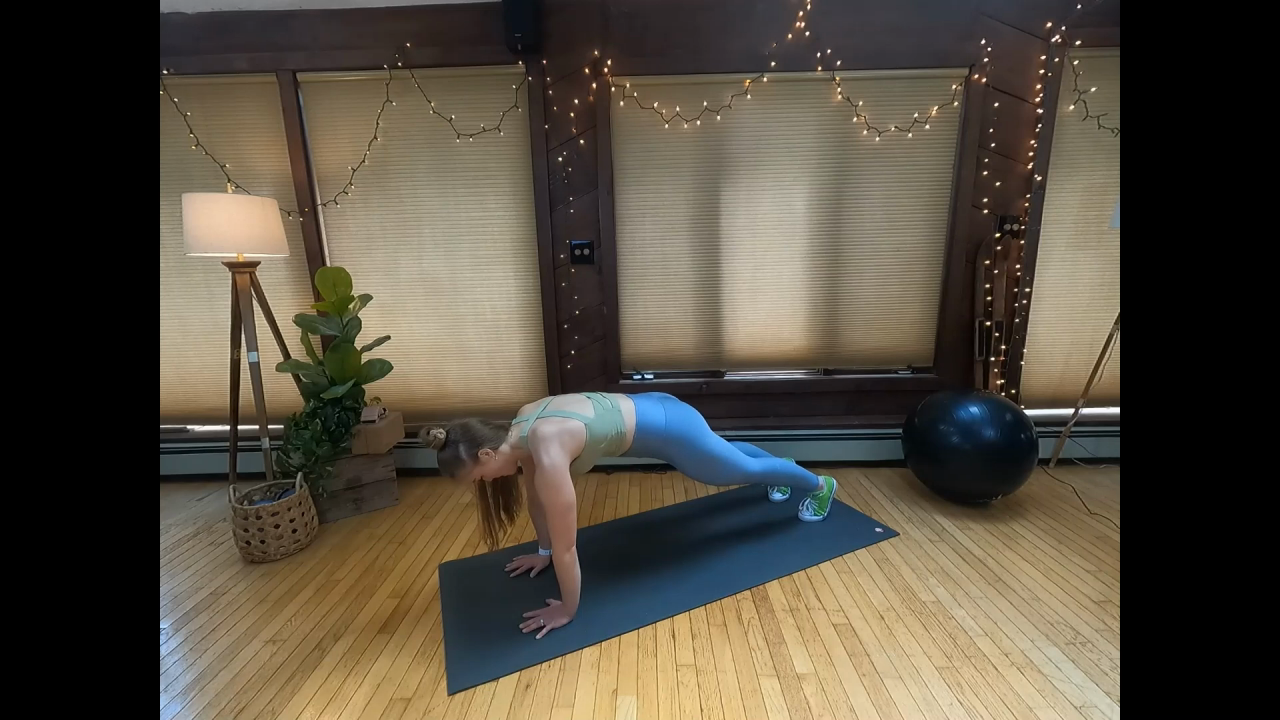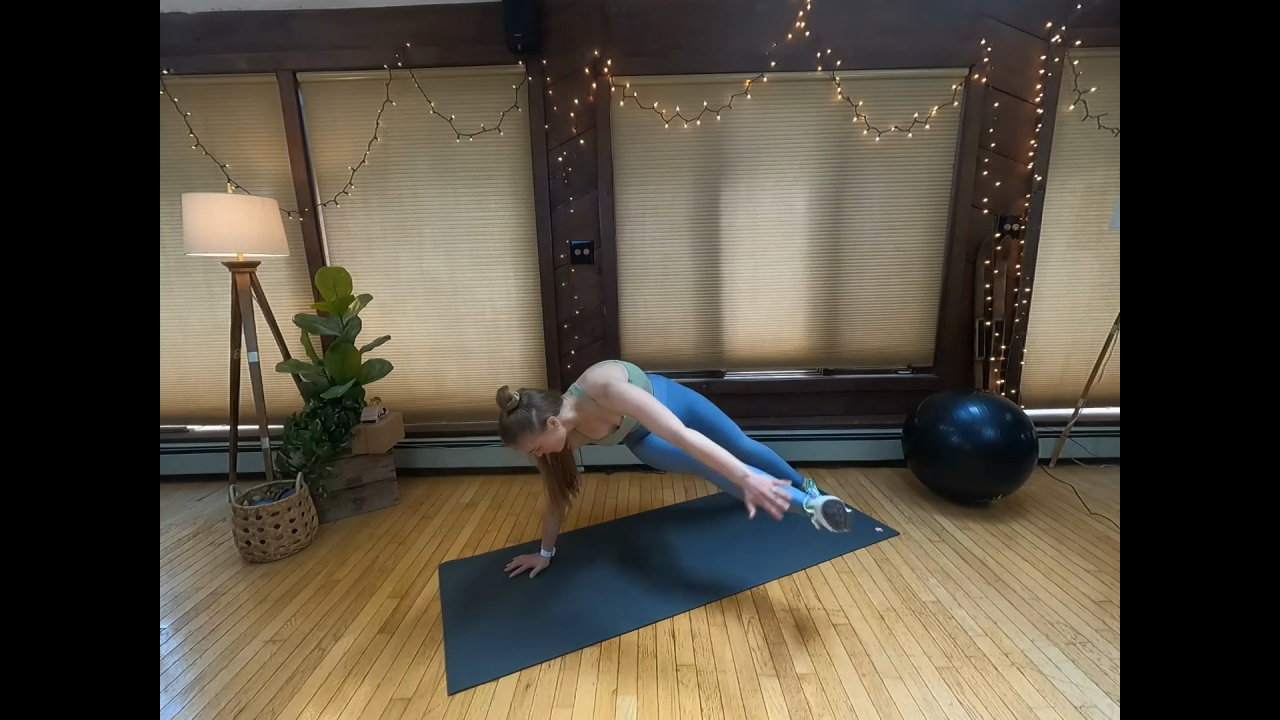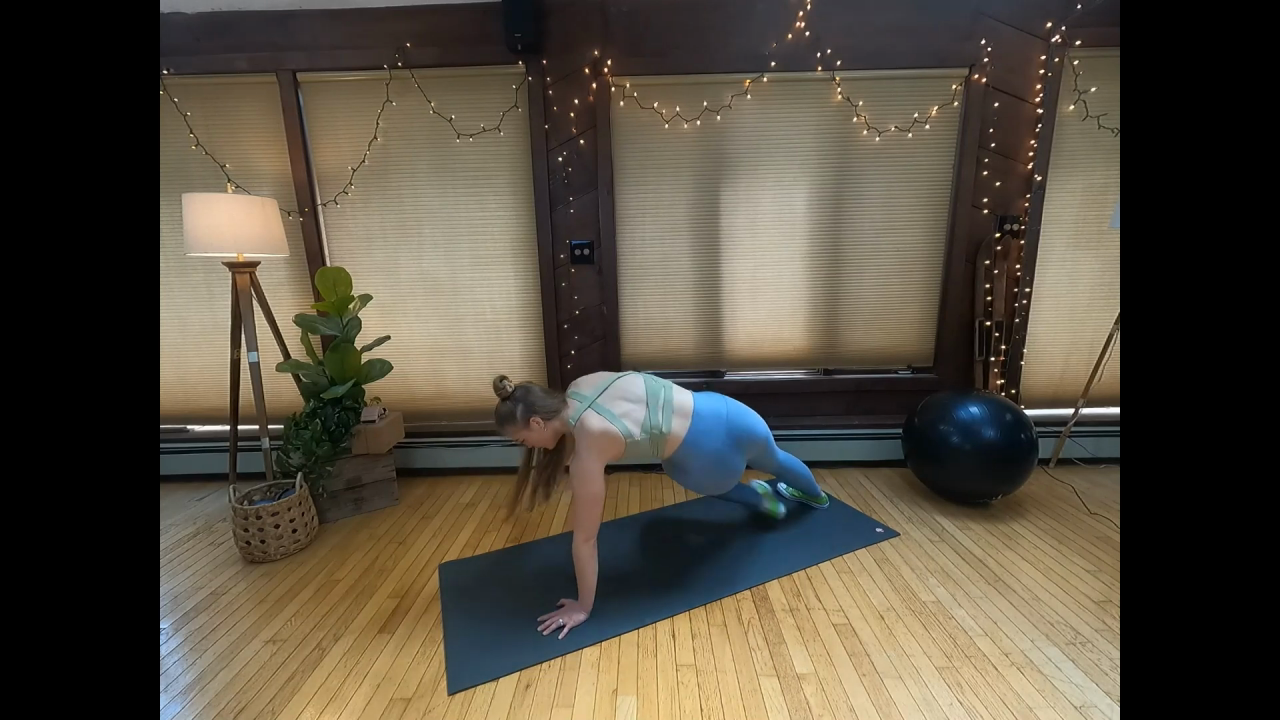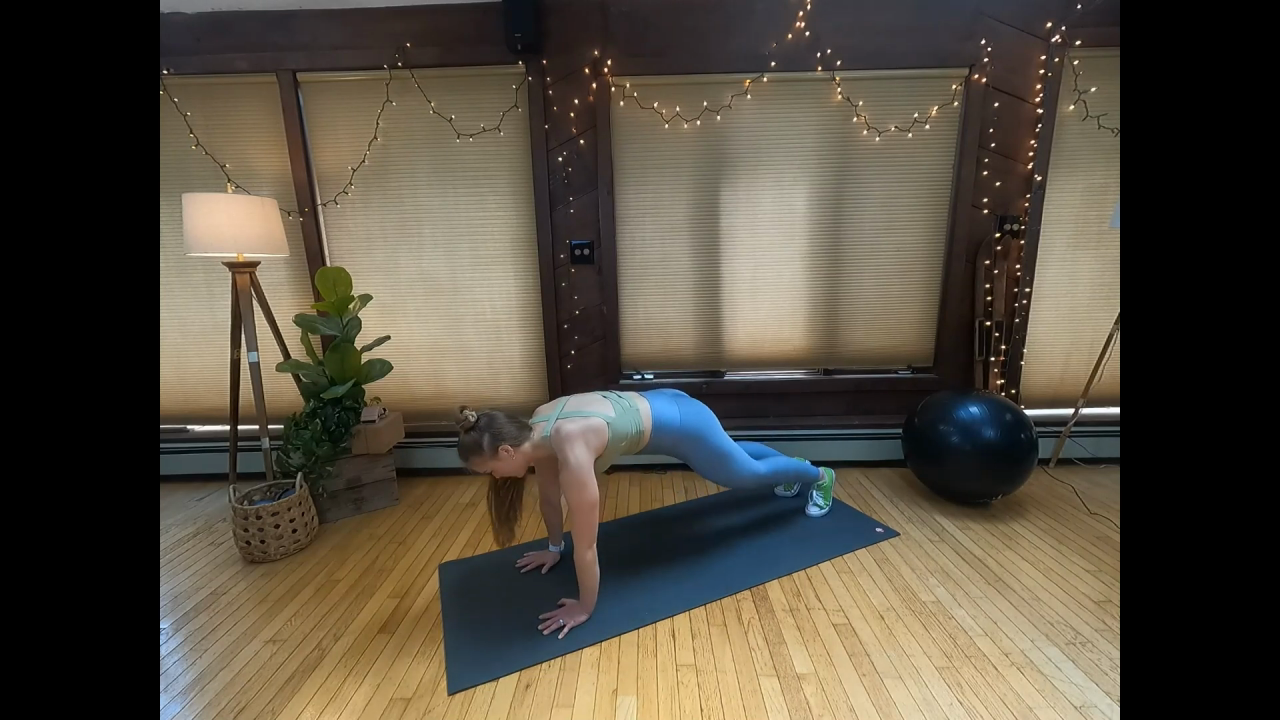
dt=1s
person 1, frame 1
left shoulder: (547, 454)
right shoulder: (520, 428)
left elbow: (567, 546)
right elbow: (536, 496)
left wrist: (568, 610)
right wrist: (542, 551)
left hip: (665, 428)
right hip: (647, 411)
left knee: (743, 470)
right knee: (722, 453)
left ankle: (820, 486)
right ankle: (776, 476)
person 1, frame 2
left shoulder: (604, 387)
right shoulder: (563, 429)
left elbow: (679, 433)
right elbow: (559, 493)
left wrist: (745, 477)
right wrist: (545, 551)
left hip: (665, 398)
left knee: (741, 446)
right knee: (710, 465)
left ankle: (801, 483)
right ankle: (805, 504)
person 1, frame 3
left shoulder: (590, 446)
right shoulder: (580, 387)
left elbow: (585, 538)
left wrist: (583, 607)
left hip: (714, 452)
right hip: (730, 413)
right knee: (770, 460)
left ankle: (759, 498)
right ankle: (816, 495)
person 1, frame 4
left shoulder: (571, 453)
right shoulder: (538, 426)
left elbow: (585, 544)
right elbow: (548, 495)
left wrist: (585, 608)
right wrist: (553, 547)
left hip: (679, 422)
right hip: (659, 405)
left knee: (745, 474)
right knee: (728, 453)
left ankle: (819, 476)
right ankle: (793, 464)
